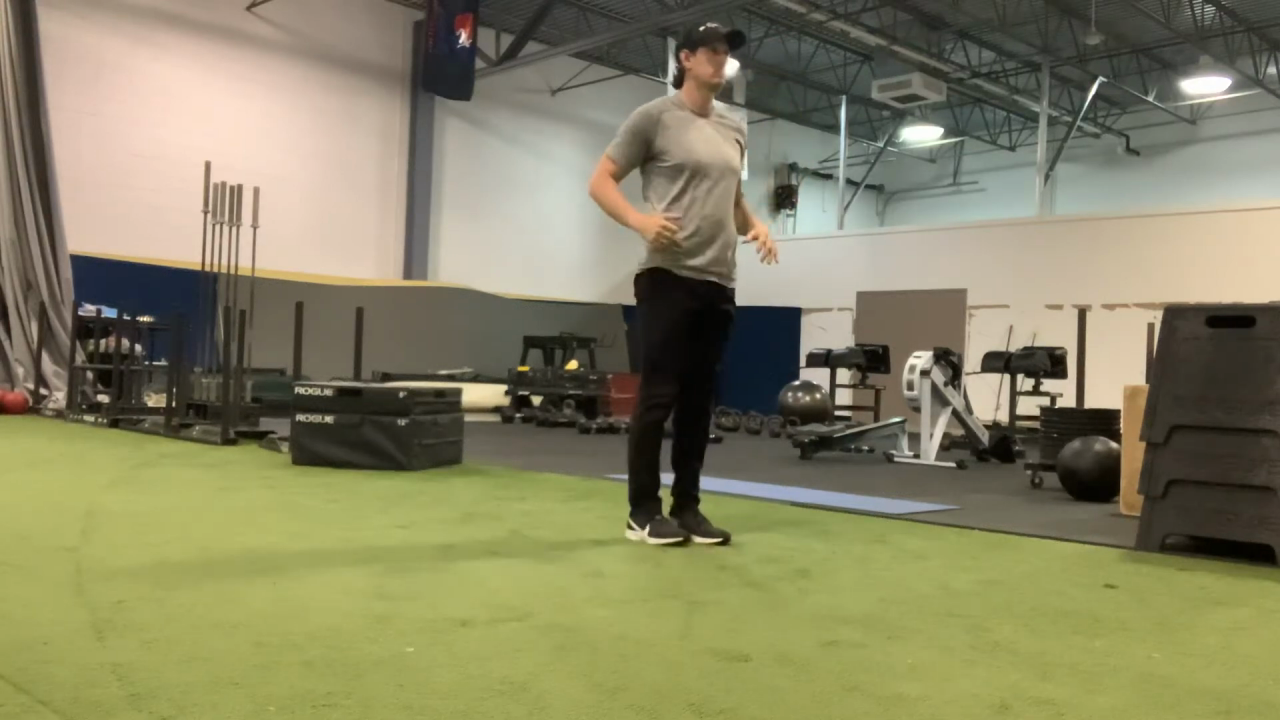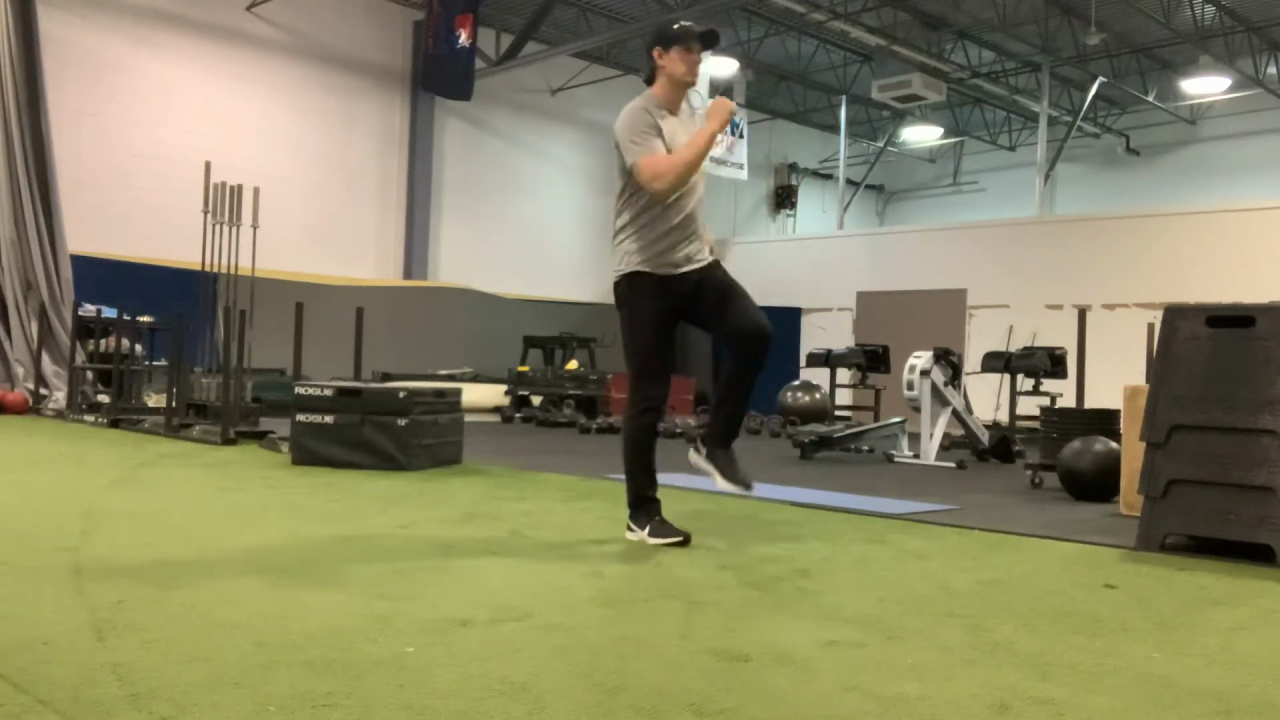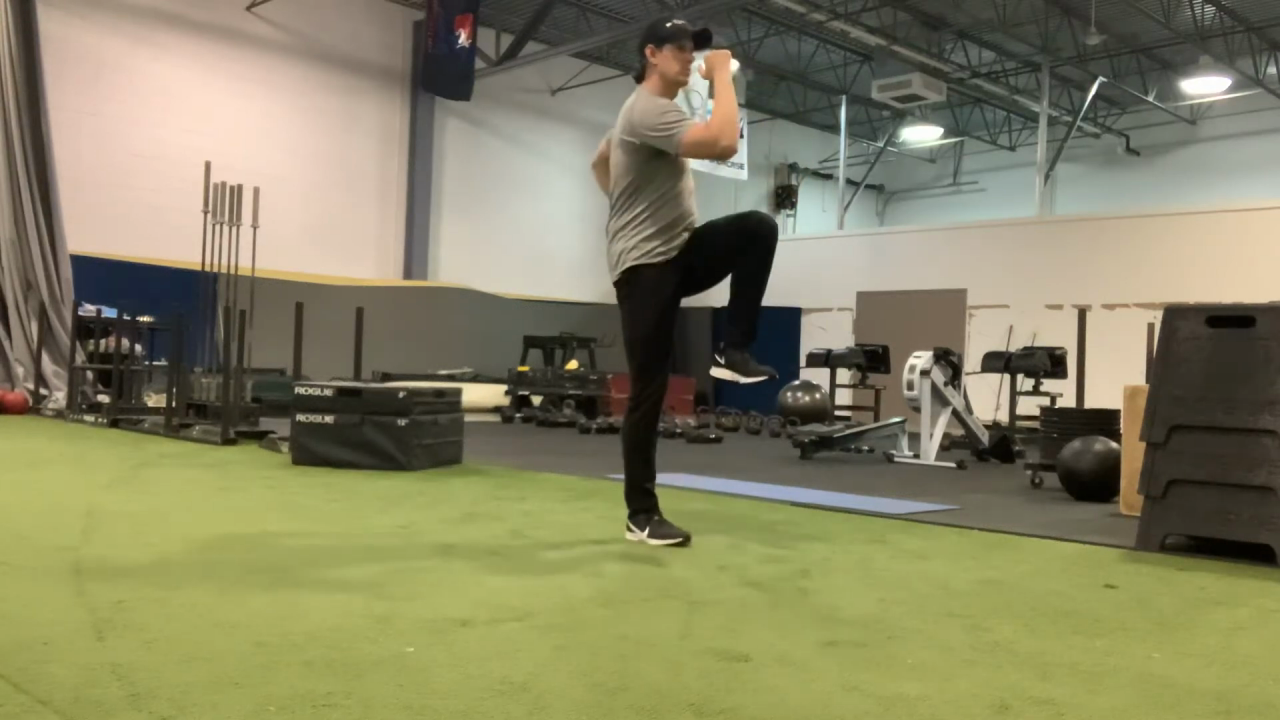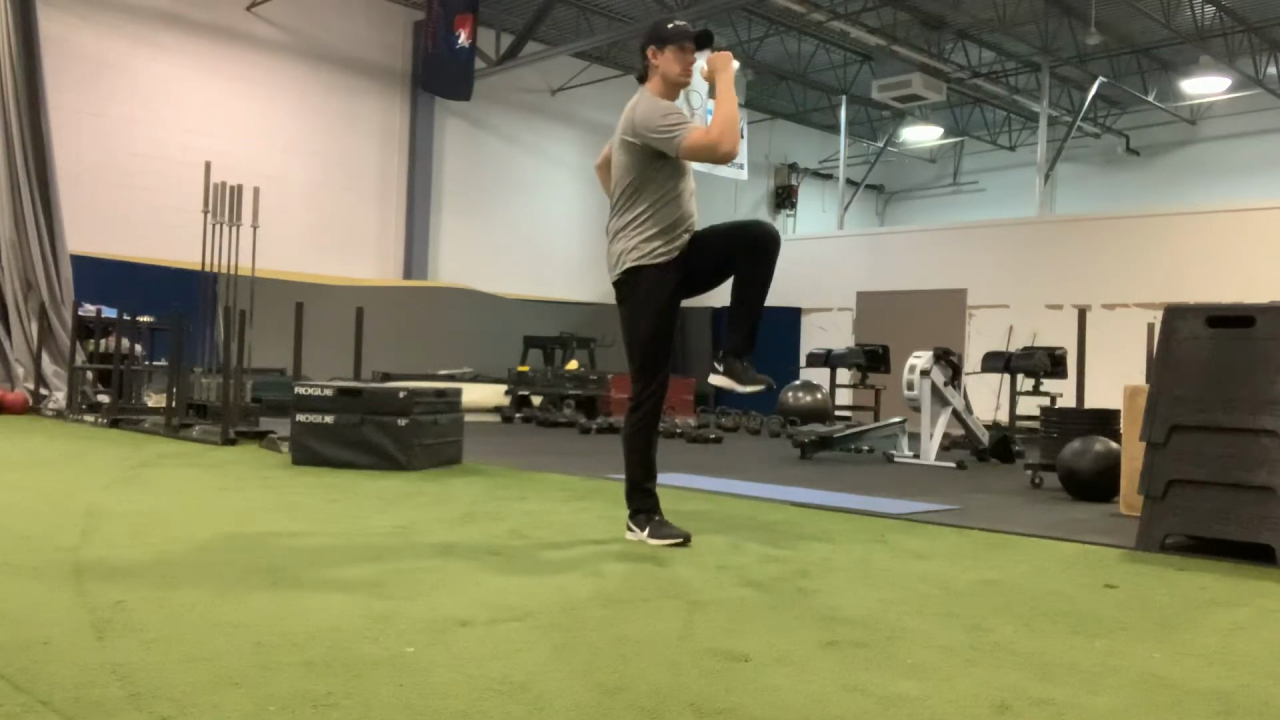
dt=0.5s
person 1, frame 1
left shoulder: (733, 130)
right shoulder: (654, 118)
right elbow: (600, 180)
left wrist: (756, 225)
right wrist: (639, 219)
left hip: (718, 283)
right hip: (668, 277)
left knee: (699, 399)
right knee: (660, 394)
left ankle: (686, 507)
right ankle: (642, 511)
person 1, frame 2
left shoulder: (686, 121)
right shoulder: (638, 117)
right elbow: (660, 182)
left wrist: (701, 233)
right wrist: (710, 126)
left hip: (695, 266)
right hip: (646, 274)
left knee: (755, 333)
right knee: (649, 395)
left ankle: (715, 444)
right ankle: (642, 514)
person 1, frame 3
left shoulder: (653, 109)
right shoulder: (648, 110)
left elbow: (599, 161)
right elbow: (724, 144)
right wrist: (722, 76)
left hip: (681, 250)
right hip: (644, 263)
left knee: (759, 228)
right knee: (648, 391)
left ankle: (734, 351)
right ankle: (641, 514)
person 1, frame 4
left shoulder: (661, 111)
right shoulder: (648, 111)
left elbow: (603, 163)
right elbow: (724, 148)
right wrist: (726, 81)
left hip: (683, 251)
right hip: (644, 266)
left knee: (759, 239)
right knee: (650, 392)
left ankle: (731, 360)
right ankle: (642, 514)
